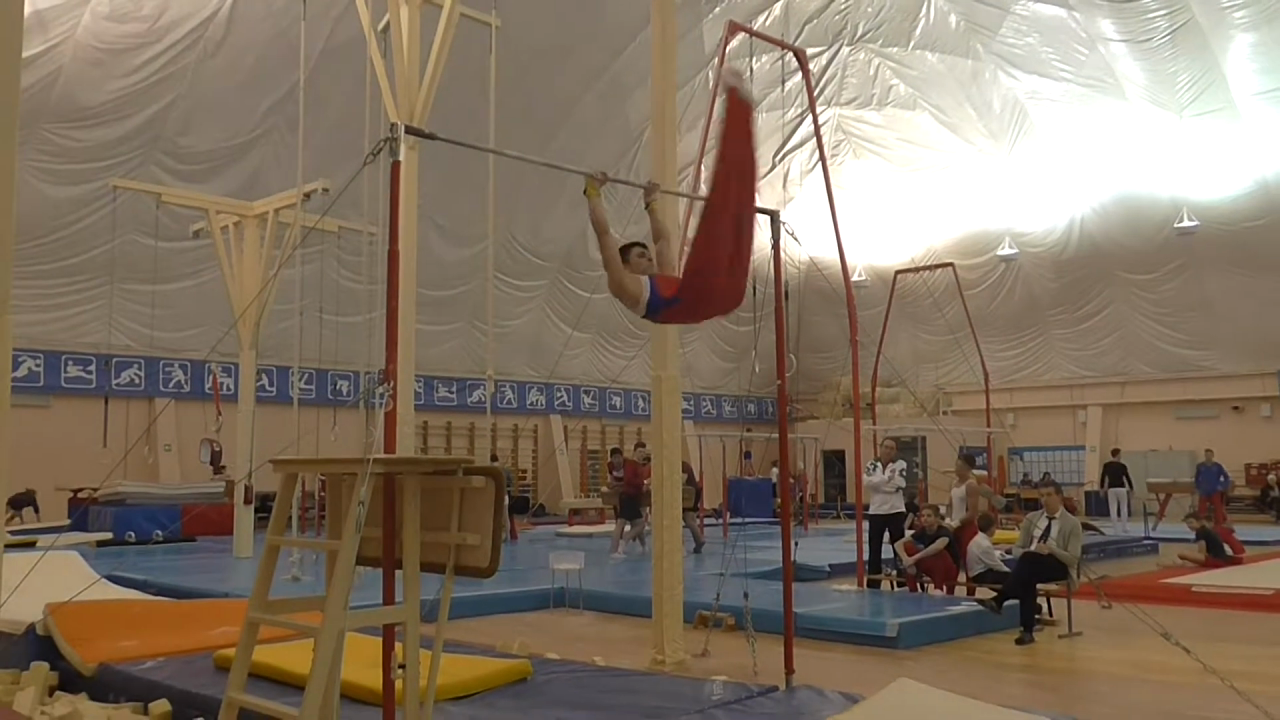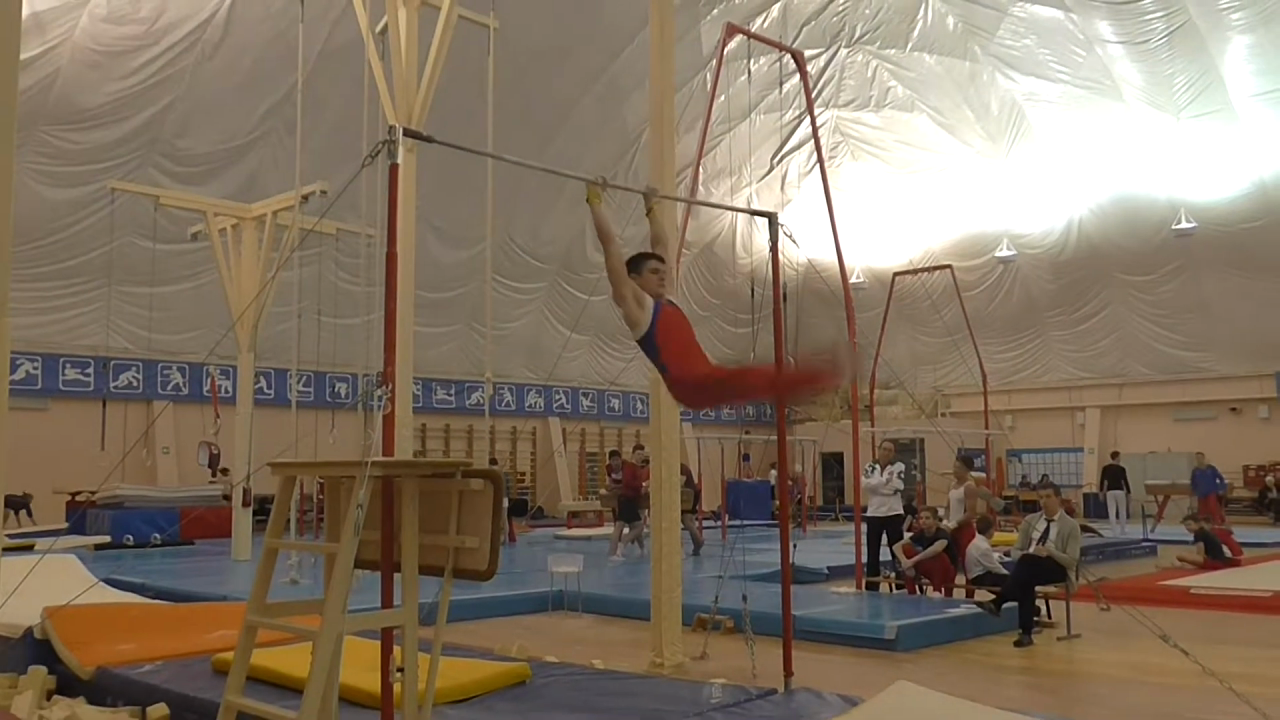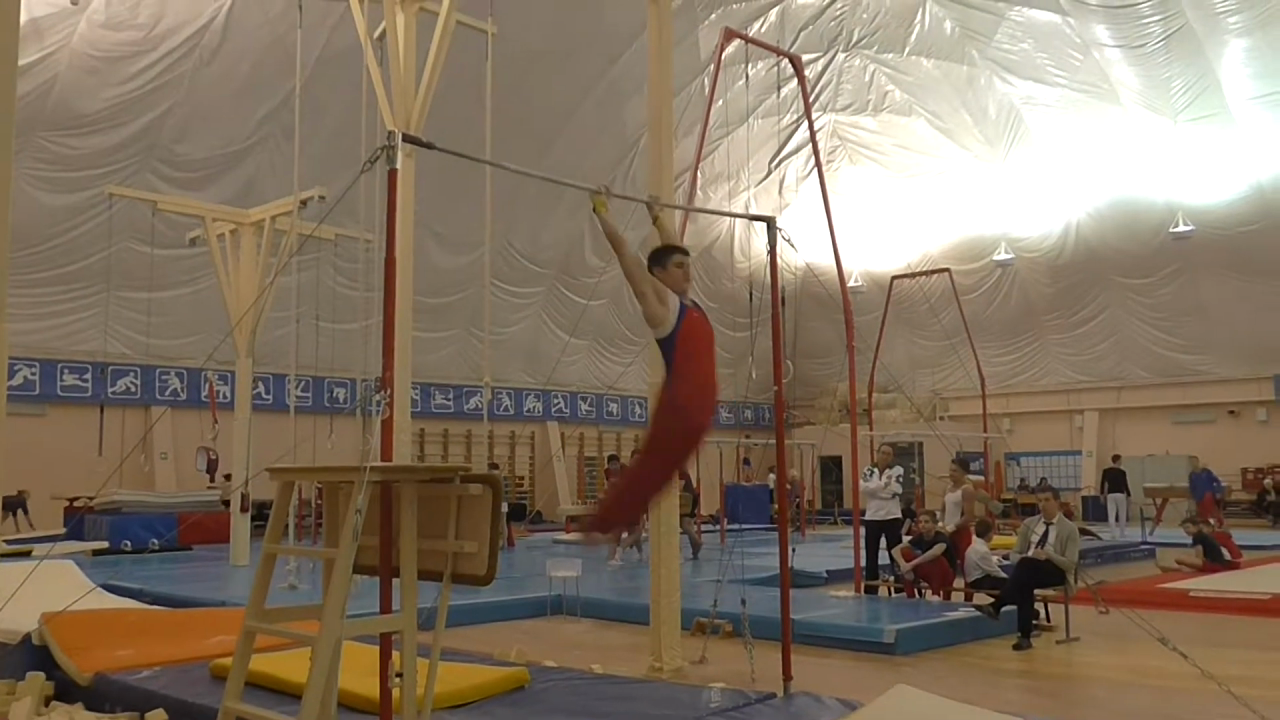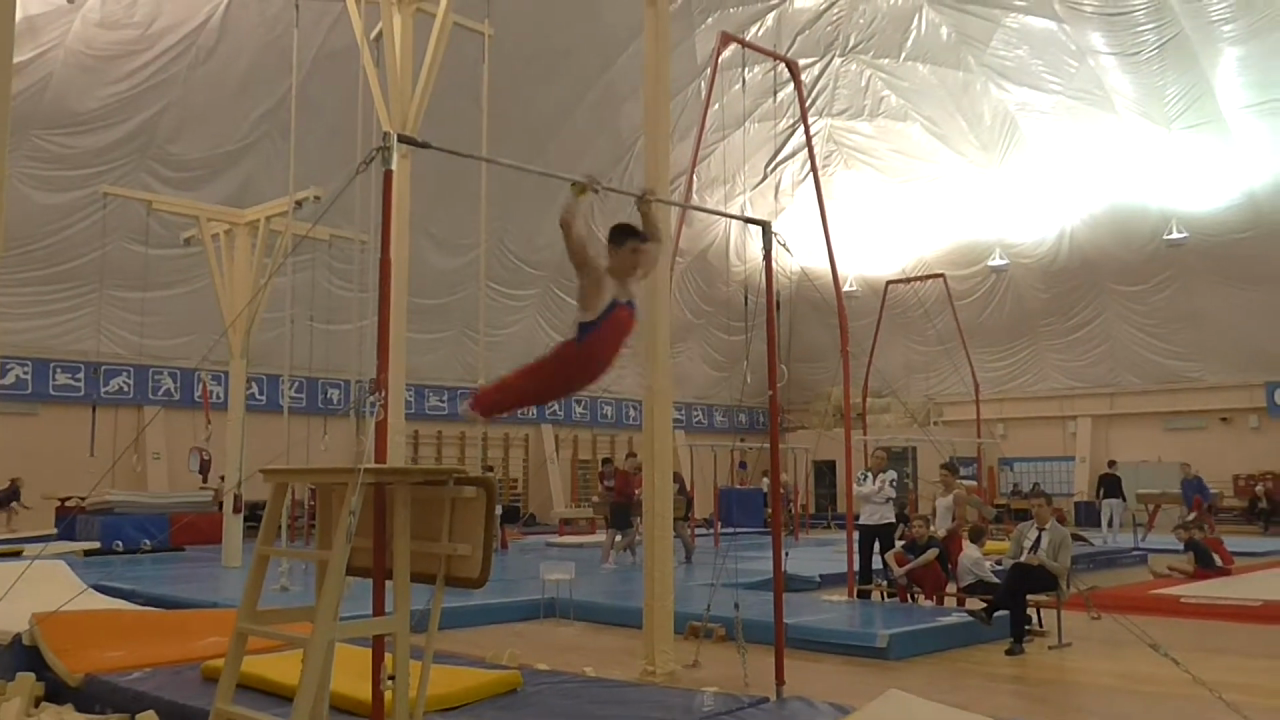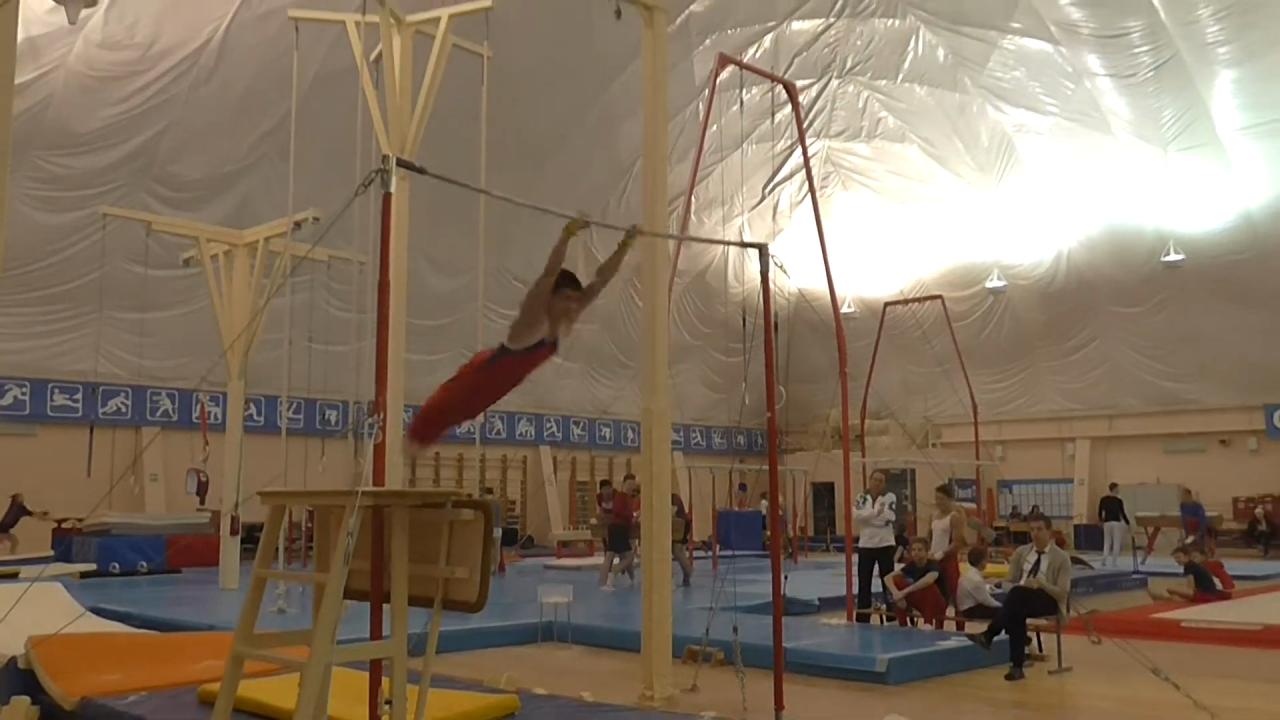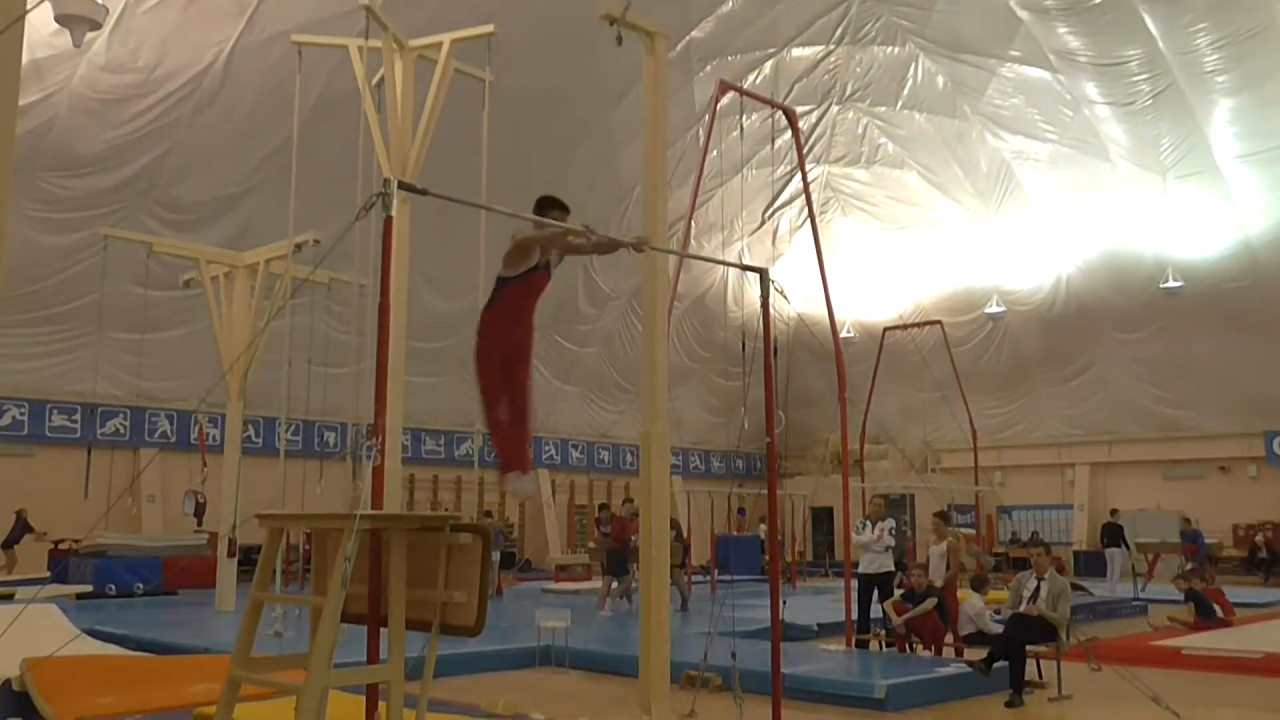
dt=0.2s
person 1, frame 1
left shoulder: (662, 276)
right shoulder: (623, 286)
left elbow: (663, 239)
right elbow: (603, 232)
left wrist: (651, 204)
right wrist: (593, 194)
left hip: (725, 294)
right hip: (702, 291)
person 1, frame 2
left shoulder: (666, 305)
right shoulder: (634, 301)
left elbow: (662, 248)
right elbow: (608, 240)
left wrist: (652, 211)
right wrist: (595, 202)
left hip: (701, 378)
right hip: (692, 384)
person 1, frame 3
left shoulder: (685, 297)
right shoulder: (656, 297)
left elbow: (669, 251)
right elbow: (621, 248)
left wrist: (657, 219)
right wrist: (601, 211)
left hip: (701, 398)
right hip: (681, 398)
left knee: (667, 464)
right knee: (656, 464)
right ankle: (603, 522)
person 1, frame 4
left shoulder: (630, 279)
right shoulder: (595, 279)
left elbow: (655, 241)
right elbow: (568, 225)
left wrist: (645, 210)
right wrist: (578, 194)
left hip: (585, 366)
right hip: (569, 361)
left knee: (543, 390)
right ankle: (480, 403)
person 1, frame 5
left shoulder: (564, 321)
right shoulder: (534, 318)
left elbow: (602, 279)
right elbow: (548, 275)
left wrist: (624, 246)
right wrist: (567, 235)
left hip: (501, 380)
right hip: (483, 377)
left knee: (465, 410)
right knee: (448, 404)
right ankle: (418, 433)
person 1, frame 6
left shoulder: (558, 248)
right shoulder: (522, 245)
left elbow: (597, 248)
right elbow: (534, 238)
left wrist: (626, 243)
right wrist: (560, 233)
left hip: (522, 332)
right hip: (495, 329)
left knee: (518, 406)
right knee: (495, 399)
left ankle: (519, 470)
right ankle: (512, 470)
